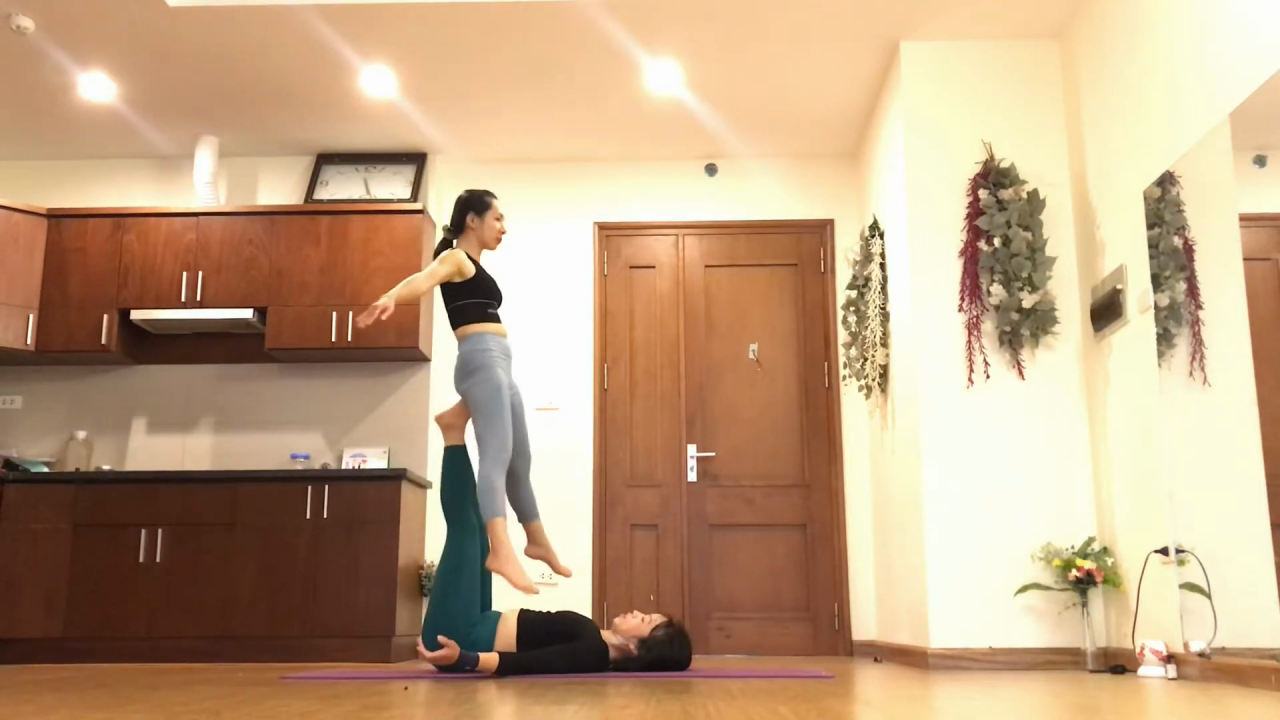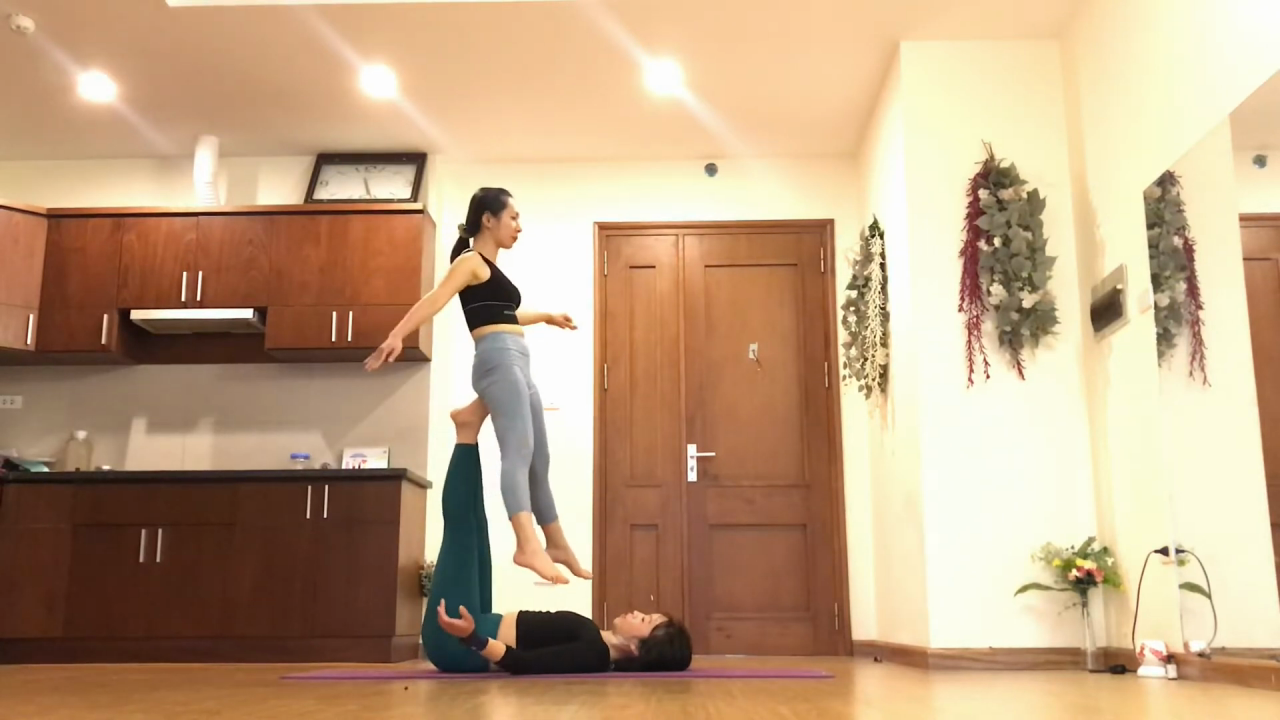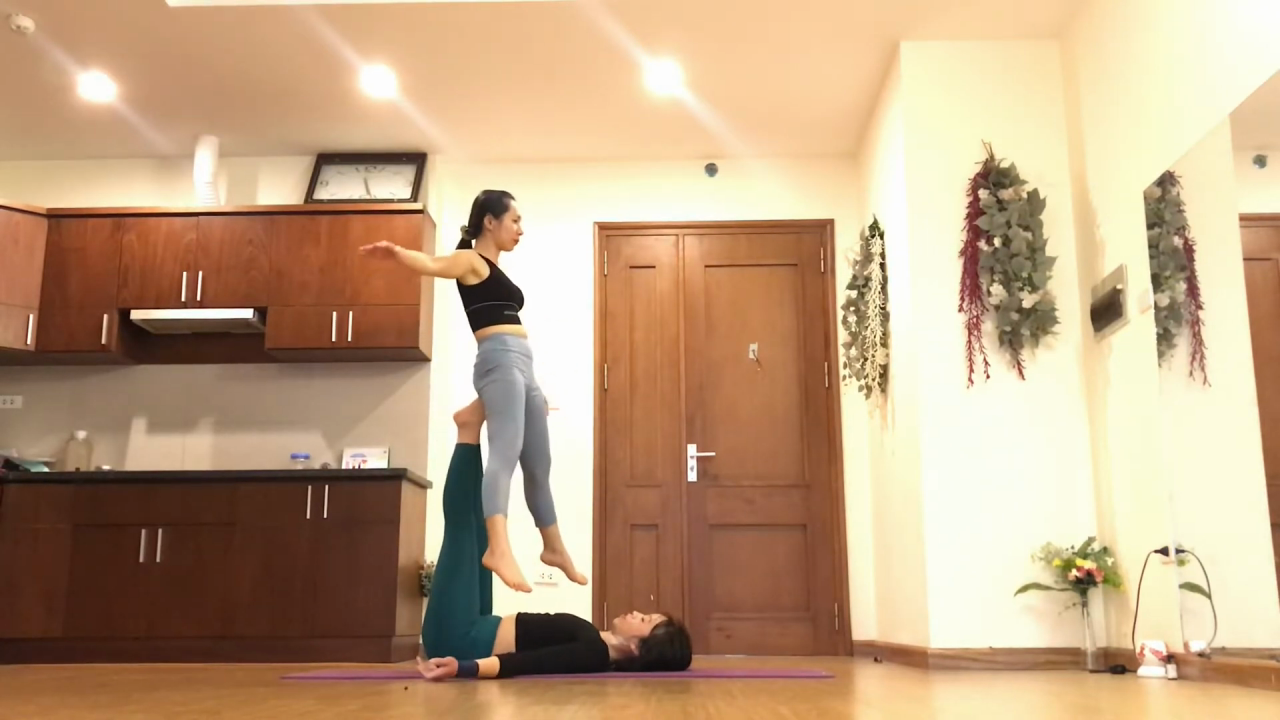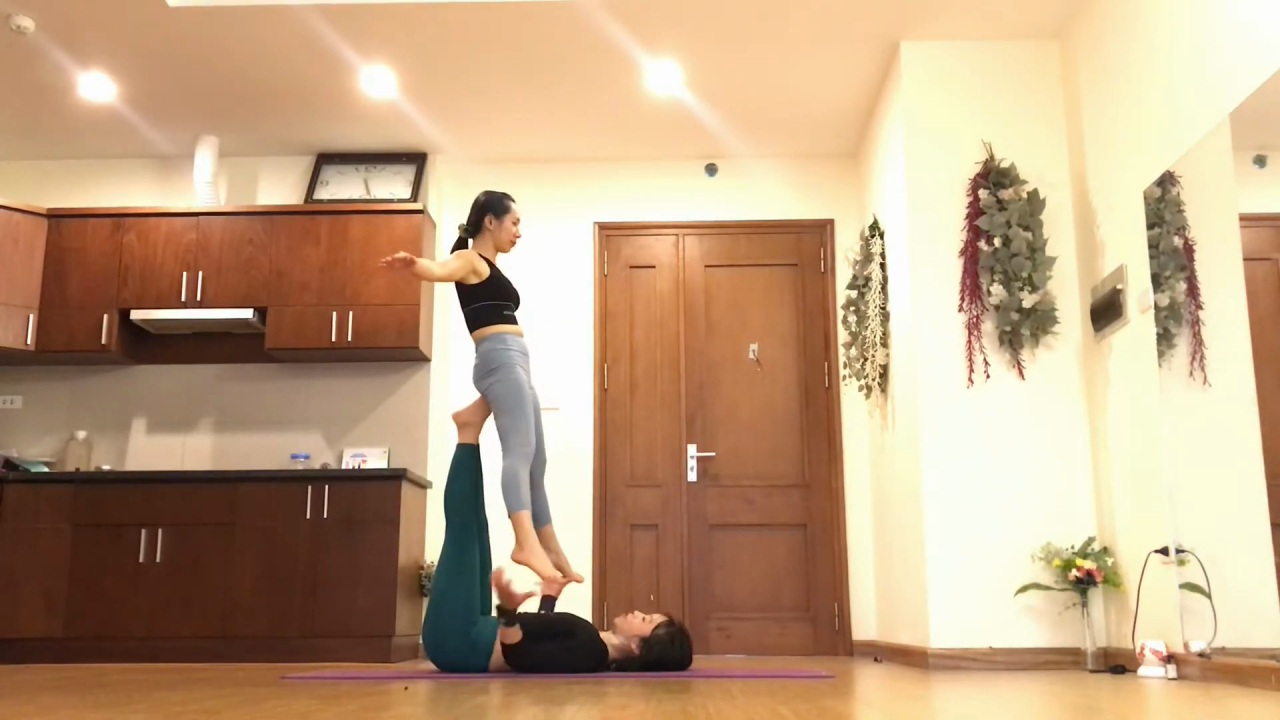
dt=0.7s
person 1, frame 1
left shoulder: (474, 267)
right shoulder: (456, 258)
right elbow: (421, 279)
right wrist: (389, 298)
left hip: (497, 366)
right hip: (482, 360)
left knee: (519, 460)
right knee: (497, 455)
left ankle: (537, 541)
right ankle: (501, 550)
person 1, frame 2
left shoulder: (491, 269)
right shoulder: (470, 262)
right elbow: (434, 300)
left wrist: (545, 316)
right wrist: (397, 335)
left hip: (516, 364)
right hip: (498, 361)
left knee: (538, 461)
right knee: (518, 451)
left ankle: (556, 543)
right ankle: (528, 546)
person 1, frame 3
left shoulder: (495, 272)
right shoulder: (471, 260)
right elbow: (430, 263)
left wrist: (528, 380)
right wrist: (397, 252)
left hip: (520, 364)
right hip: (500, 362)
left knee: (538, 464)
right knee: (507, 450)
left ankle: (554, 546)
right ankle: (499, 548)
person 1, frame 4
left shoulder: (491, 270)
right shoulder: (470, 260)
right elbow: (437, 271)
left wrist: (493, 395)
right wrist: (413, 265)
left hip: (514, 362)
right hip: (500, 360)
left knee: (534, 460)
right knee: (521, 450)
left ankle: (548, 546)
right ankle: (526, 542)
person 2, frame 1
left shoulder: (594, 653)
right shoulder: (595, 641)
left elbow: (520, 664)
left wrist: (463, 658)
left hip: (460, 641)
right hip: (473, 636)
left knee: (464, 530)
left ankle: (454, 432)
person 2, frame 2
left shoulder: (594, 654)
right shoulder: (595, 642)
left elbow: (522, 663)
left wrist: (472, 638)
left hip: (454, 646)
right hip: (474, 632)
left knee: (461, 531)
left ankle: (467, 431)
person 2, frame 3
left shoulder: (593, 653)
right shoulder: (595, 643)
left elbow: (518, 664)
left wrist: (461, 667)
left hip: (458, 641)
right hip: (471, 637)
left knee: (461, 532)
left ankle: (469, 429)
person 2, frame 4
left shoulder: (592, 652)
right shoulder: (594, 644)
left elbow: (515, 655)
left wrist: (508, 608)
right wrist: (549, 597)
left hip: (456, 645)
right hip: (466, 644)
left knee: (463, 534)
left ankle: (469, 431)
right ankle: (471, 428)
